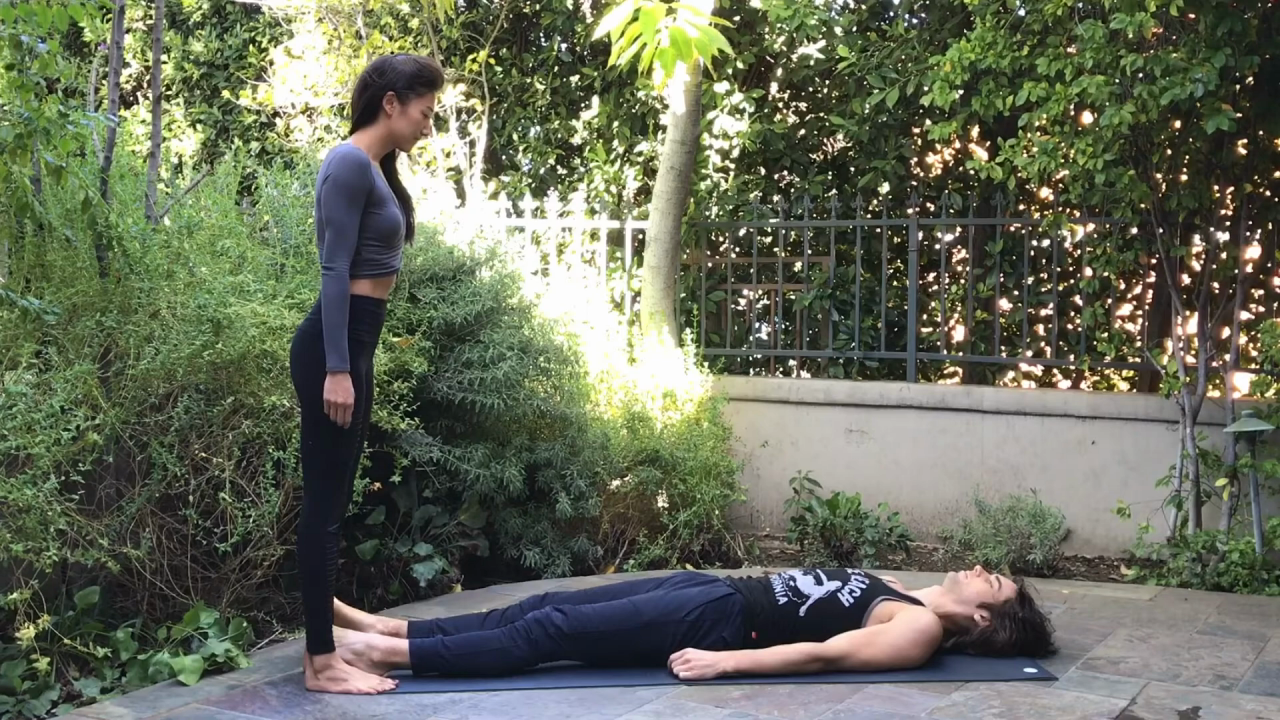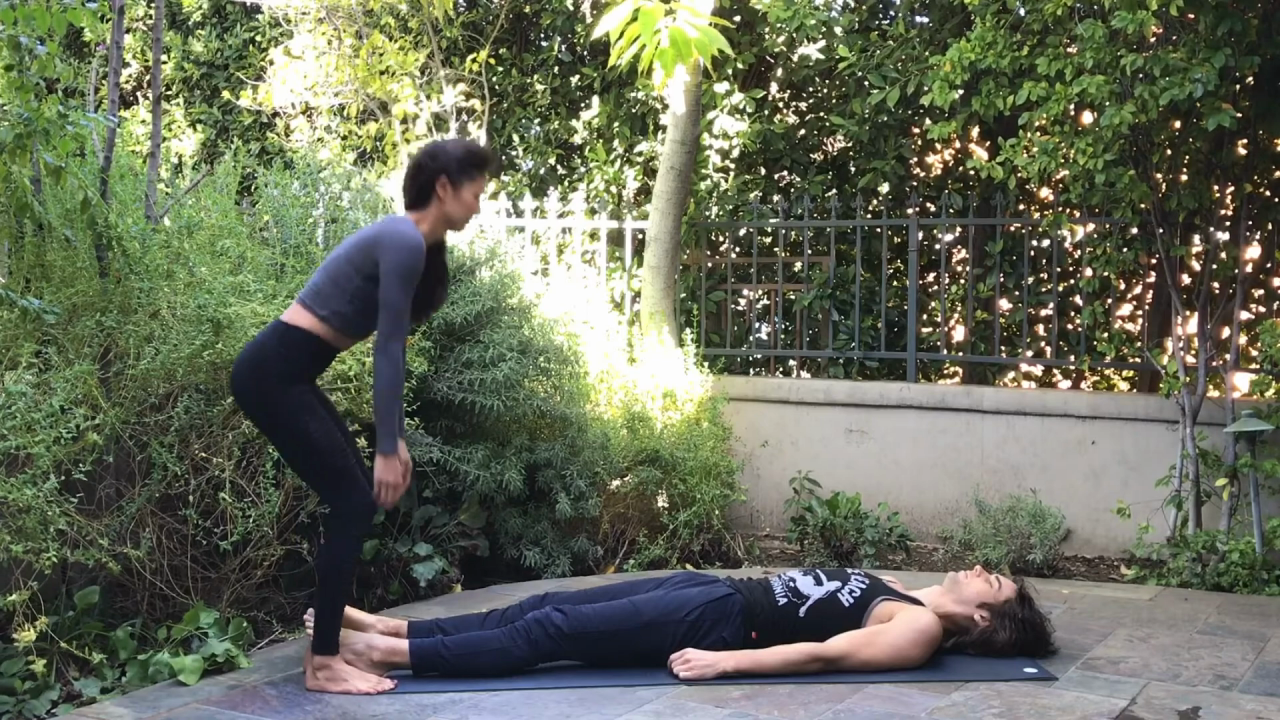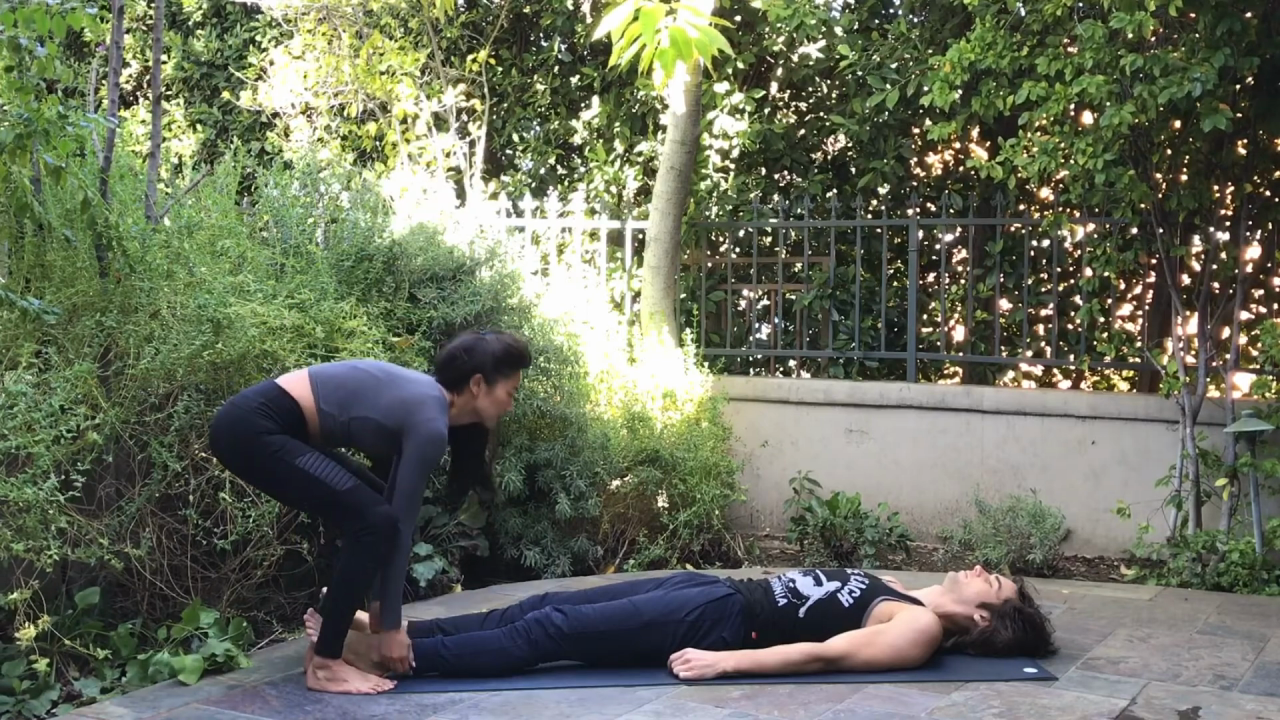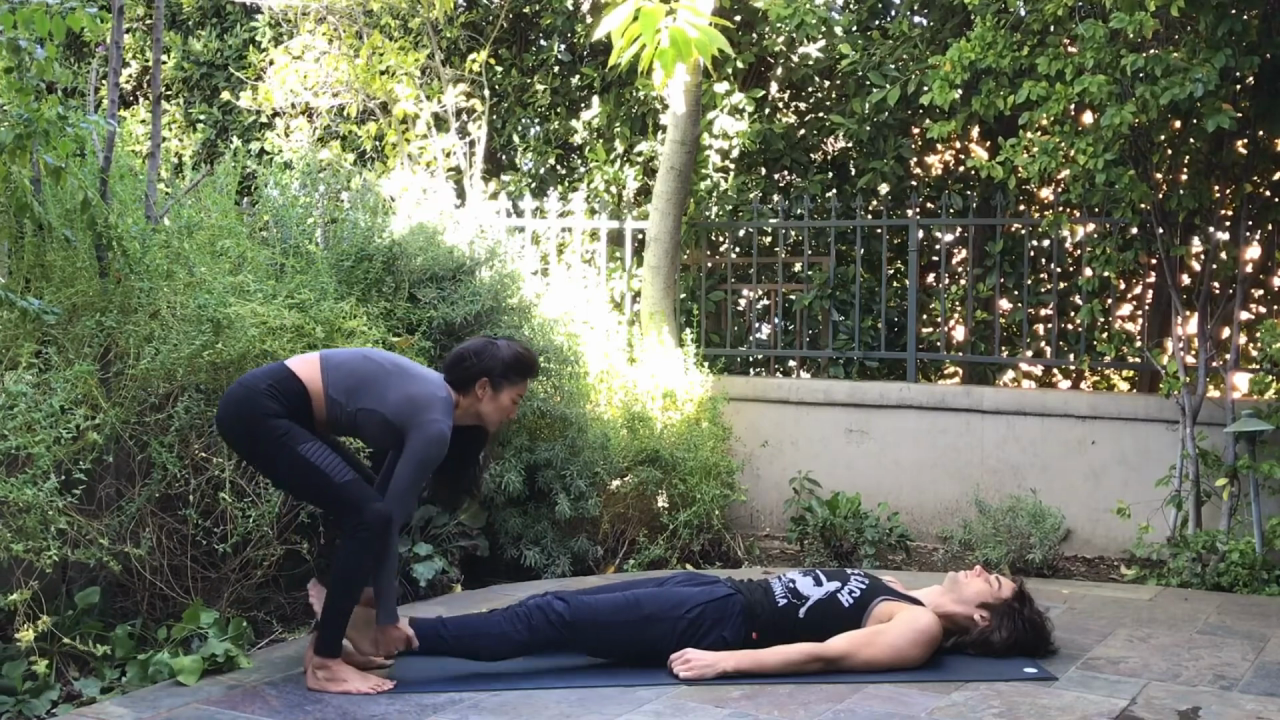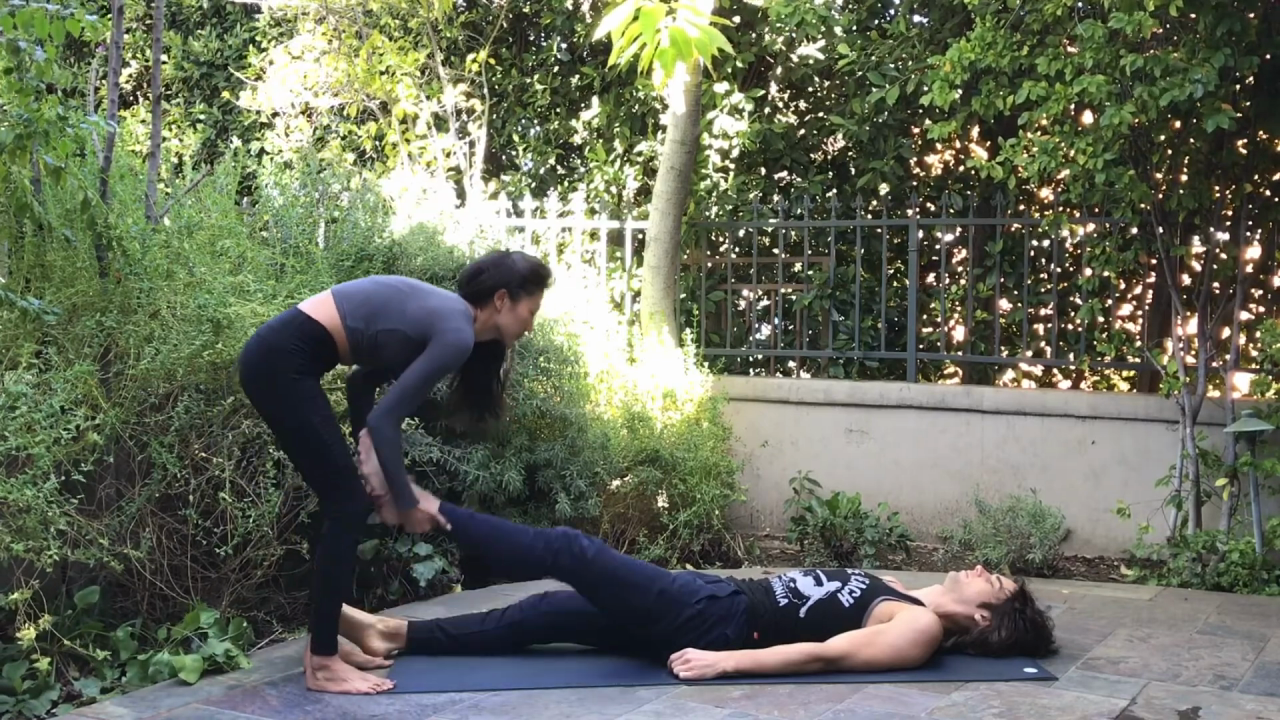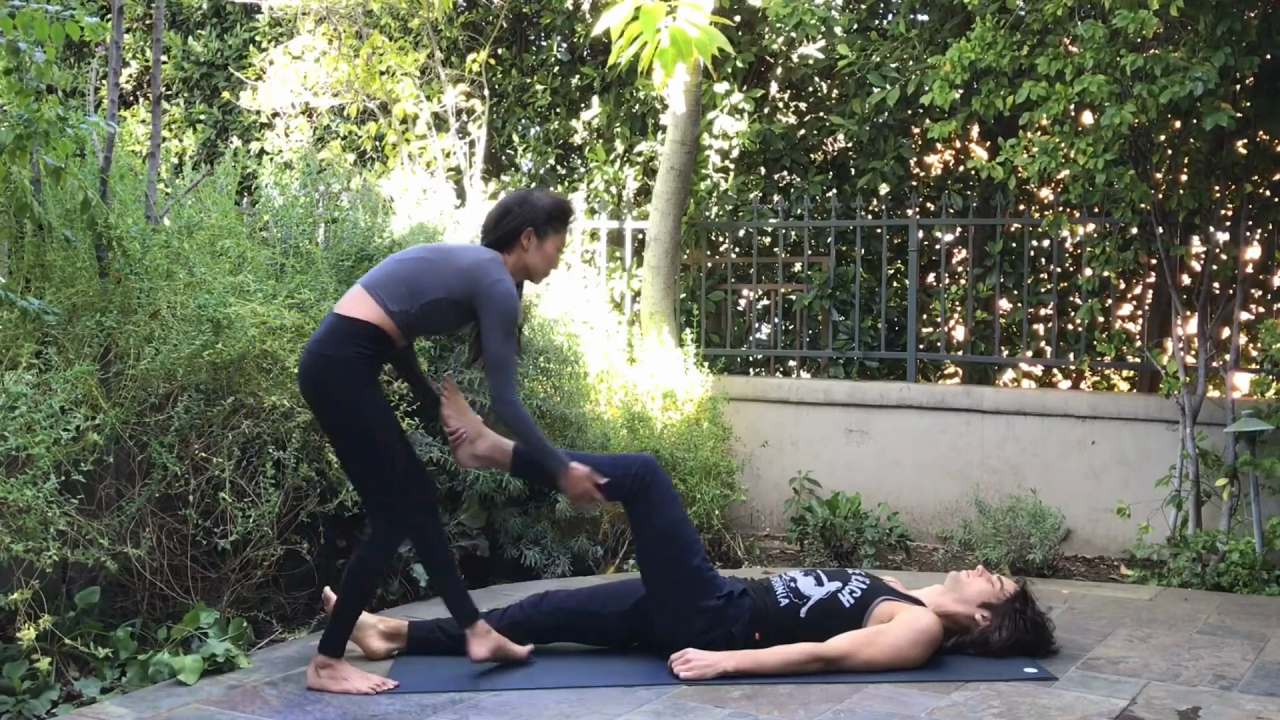
dt=0.5s
person 1, frame 1
left shoulder: (920, 628)
right shoulder: (902, 593)
left elbow: (826, 653)
left wrist: (724, 661)
left hip: (727, 618)
right hip: (722, 587)
left knee: (553, 630)
right knee: (553, 604)
left ankle: (391, 653)
right ankle: (391, 627)
person 1, frame 2
left shoulder: (921, 629)
right shoulder: (901, 591)
left elbow: (825, 655)
left wrist: (724, 661)
left hip: (725, 620)
right hip: (720, 589)
left knee: (552, 630)
right knee: (550, 603)
left ankle: (385, 653)
right ankle: (387, 626)
person 1, frame 3
left shoulder: (921, 630)
right shoulder: (900, 593)
left elbow: (826, 654)
left wrist: (725, 662)
left hip: (725, 622)
right hip: (718, 590)
left knee: (552, 631)
right knee: (549, 604)
left ankle: (388, 654)
right ankle: (393, 626)
person 1, frame 4
left shoulder: (919, 631)
right shoulder: (899, 592)
left elbow: (826, 653)
left wrist: (724, 661)
left hip: (720, 622)
right hip: (720, 592)
left knee: (550, 618)
right knee: (550, 609)
left ankle: (394, 632)
right ankle: (395, 633)
person 1, frame 5
left shoulder: (920, 630)
right shoulder: (903, 593)
left elbow: (824, 652)
left wrist: (724, 663)
left hip: (719, 623)
right hip: (719, 596)
left knee: (572, 551)
right knee: (551, 610)
left ankle: (429, 509)
right ankle: (398, 634)
person 1, frame 6
left shoulder: (918, 631)
right shoulder: (901, 594)
left elbow: (824, 654)
left wrist: (723, 662)
left hip: (716, 626)
right hip: (722, 605)
left knee: (640, 474)
right knee: (550, 611)
left ankle: (496, 450)
right ankle: (394, 634)
person 2, frame 1
left shoulder: (373, 165)
right shoulder: (349, 164)
right elbow: (336, 272)
right wrist: (336, 368)
left hip: (352, 342)
right hip: (336, 344)
left knee: (334, 499)
right knee: (325, 501)
left ankle: (324, 642)
right ankle: (321, 662)
person 2, frame 2
left shoulder: (406, 238)
right shoulder: (407, 242)
left elbow: (390, 351)
right elbow: (387, 353)
left wrist: (394, 440)
right wrist: (389, 450)
left hip: (286, 372)
right hip: (272, 374)
left knee: (358, 496)
right knee: (354, 500)
left ankle: (328, 643)
right ankle: (323, 663)
person 2, frame 3
left shoulder: (426, 402)
right shoulder: (430, 422)
left elbow: (398, 510)
right elbow: (403, 523)
left wrist: (379, 600)
right wrist: (390, 626)
left hip: (269, 424)
right hip: (252, 429)
left knee: (376, 512)
right knee: (373, 520)
left ankle: (326, 641)
right ankle: (325, 664)
person 2, frame 4
left shoulder: (431, 399)
right shoulder: (434, 422)
left elbow: (386, 498)
right elbow: (390, 518)
left wrist: (371, 589)
right wrist: (387, 620)
left hip: (267, 405)
right hip: (258, 411)
left knee: (365, 507)
right knee: (368, 515)
left ankle: (325, 643)
right ankle: (324, 665)
person 2, frame 5
left shoulder: (442, 316)
right shoulder: (456, 333)
right elbow: (385, 419)
left wrist: (368, 450)
right wrist: (407, 503)
left hip: (281, 357)
right hip: (281, 362)
left knee: (346, 499)
right knee: (348, 504)
left ankle: (326, 642)
right ankle: (323, 663)
person 2, frame 6
left shoulder: (468, 265)
right shoulder: (495, 283)
right elbow: (505, 402)
left wrist: (437, 405)
right wrist: (561, 469)
left hip: (336, 360)
right hip: (342, 367)
left knee: (417, 499)
right knee: (395, 514)
left ankle: (475, 632)
right ankle: (327, 663)
